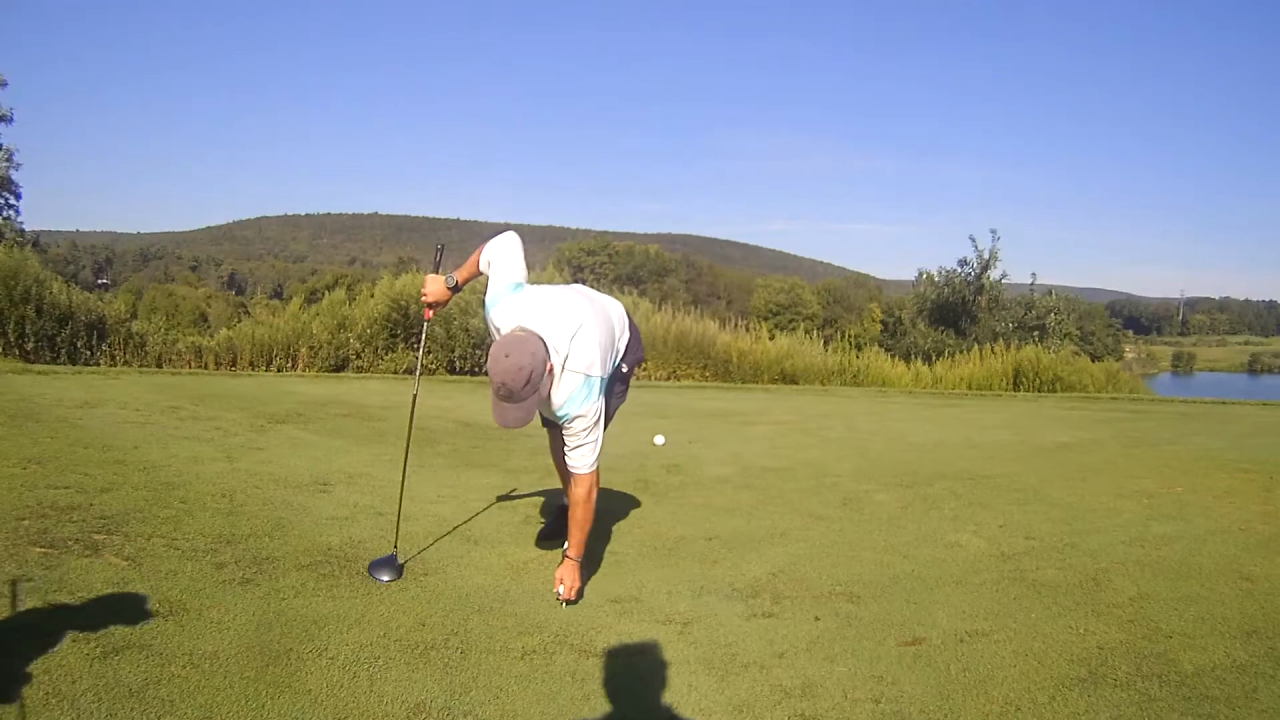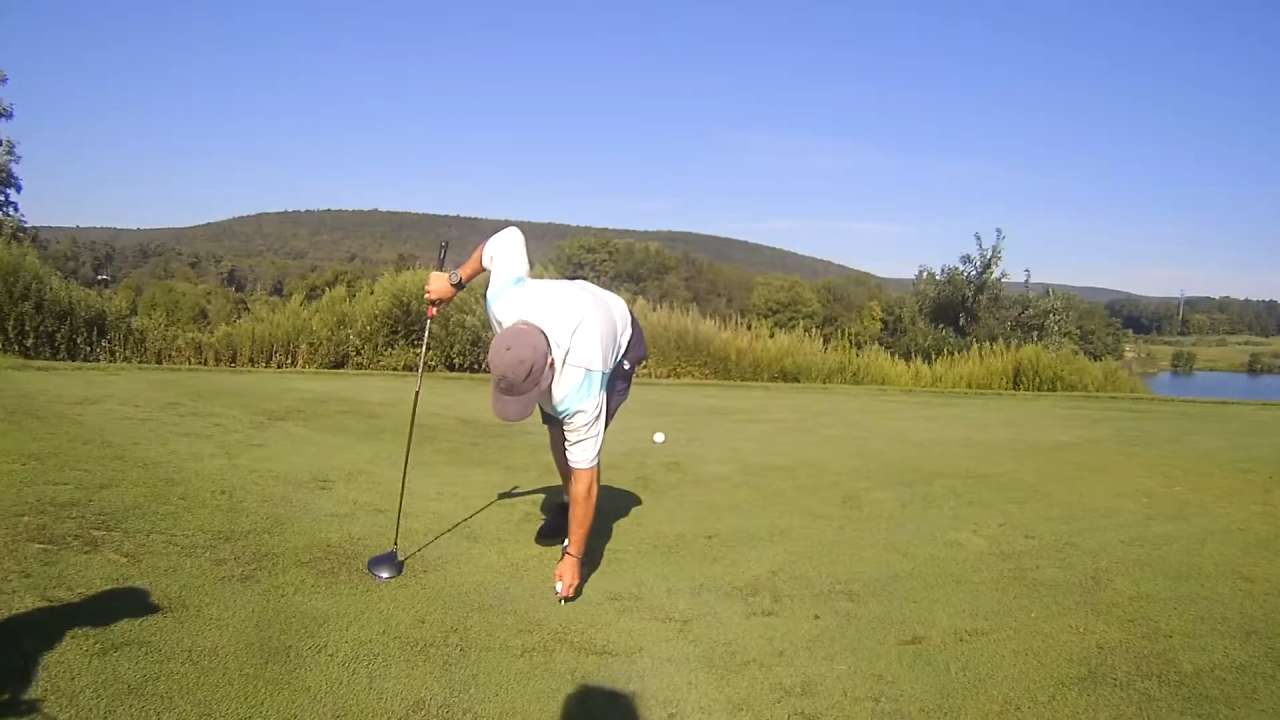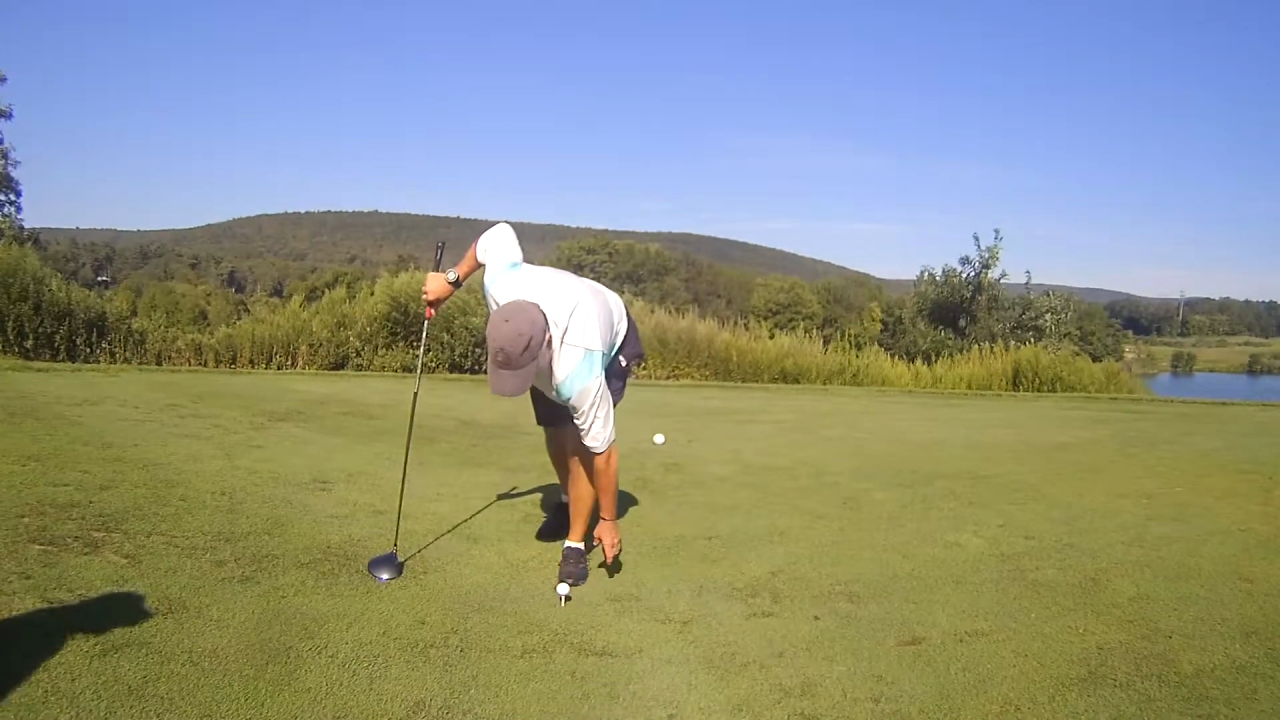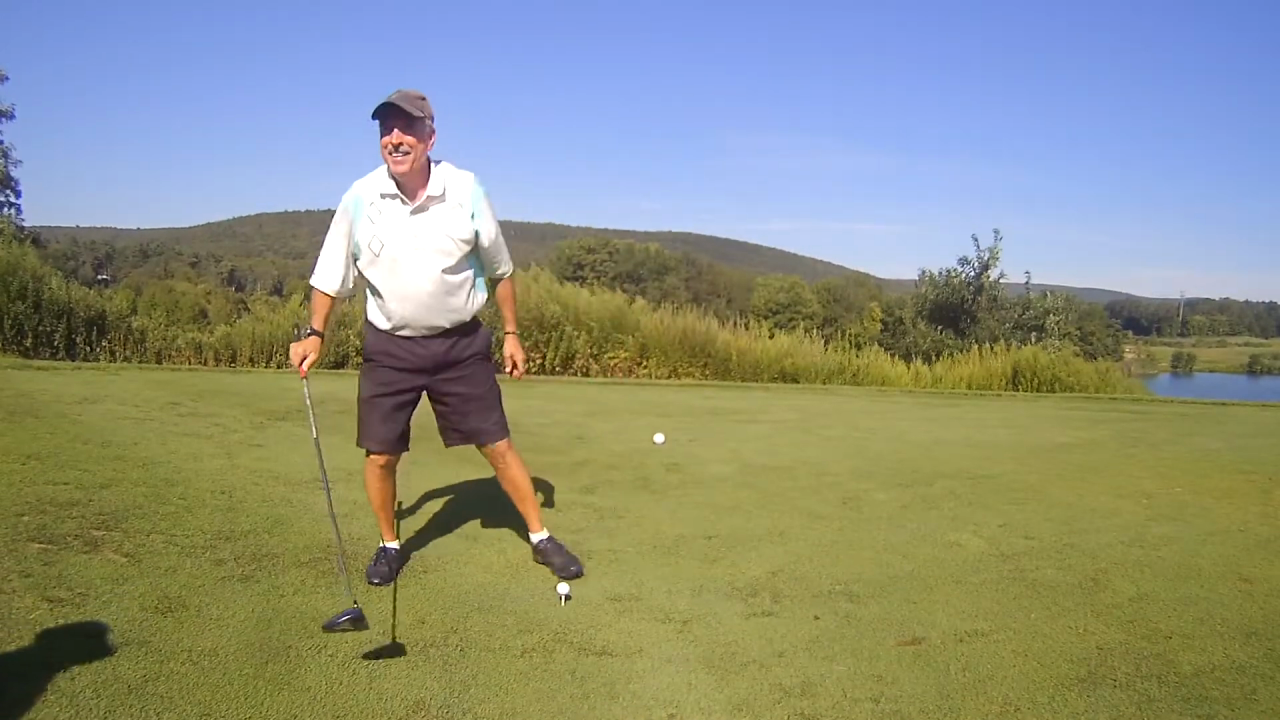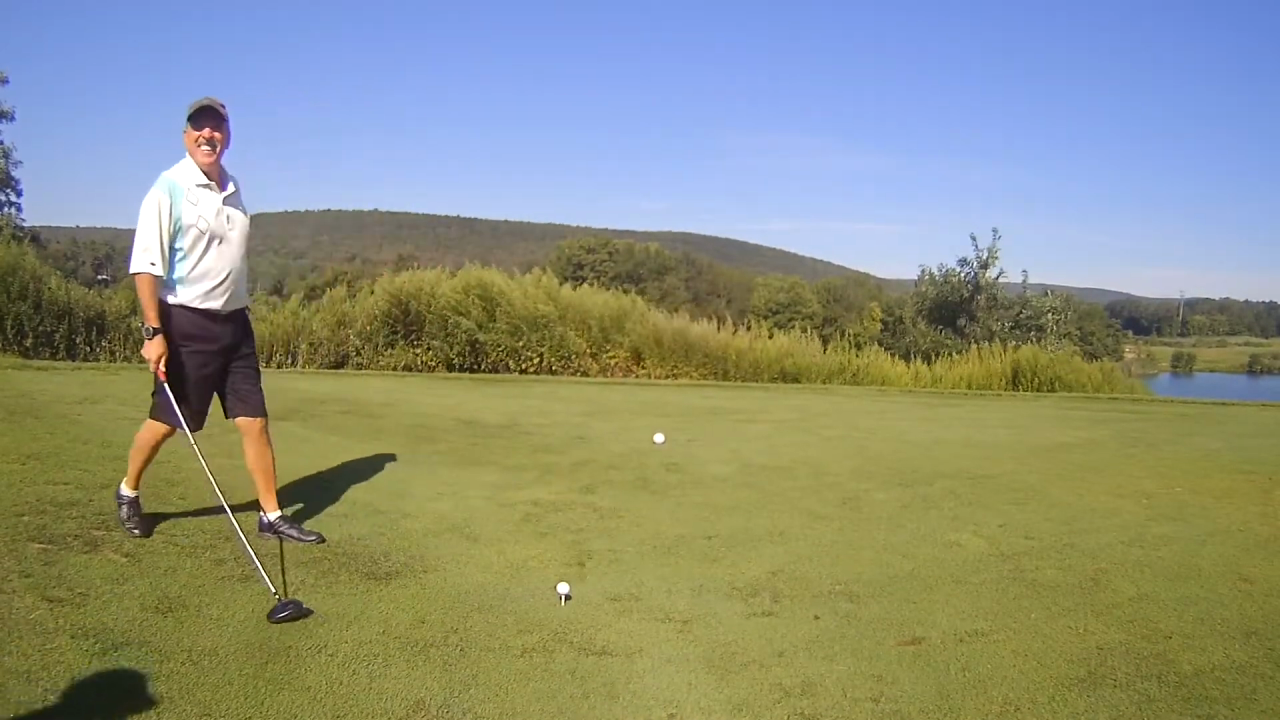
dt=1s
person 1, frame 1
left shoulder: (576, 393)
right shoulder: (501, 308)
left elbow: (584, 478)
right elbow: (506, 243)
left wrist: (573, 561)
right wrist: (451, 283)
left hip: (616, 346)
right hip: (576, 315)
left knee: (578, 453)
right knee: (556, 431)
left ankle: (577, 544)
right ankle: (567, 507)
person 1, frame 2
left shoulder: (577, 386)
right shoulder: (503, 302)
left elbow: (584, 474)
right elbow: (508, 238)
left wrist: (573, 557)
right wrist: (455, 281)
left hip: (618, 345)
right hip: (579, 311)
left knee: (577, 443)
right knee: (557, 429)
left ankle: (573, 542)
right ankle: (567, 505)
person 1, frame 3
left shoulder: (579, 371)
right shoulder: (503, 288)
left elbow: (602, 452)
right elbow: (497, 234)
left wrist: (609, 522)
right wrist: (452, 280)
left hip: (610, 348)
right hip: (551, 349)
left knee: (579, 447)
right knee: (555, 433)
left ankle: (576, 545)
right ankle: (568, 502)
person 1, frame 4
left shoulder: (467, 192)
right shoulder: (359, 200)
left elbow: (499, 268)
right elbow: (332, 276)
left wrist: (510, 332)
right wrist: (314, 334)
left hip: (461, 343)
right hip: (390, 346)
left knee: (497, 446)
right knee: (379, 454)
left ankle: (540, 538)
right ankle: (390, 543)
person 1, frame 5
left shoulder: (233, 189)
right shoulder: (167, 188)
right elbow: (145, 266)
right wrist: (154, 332)
left hip: (232, 324)
right hip: (184, 324)
left knee: (254, 422)
right knee: (165, 420)
left ankle: (272, 516)
right ankle: (128, 491)
